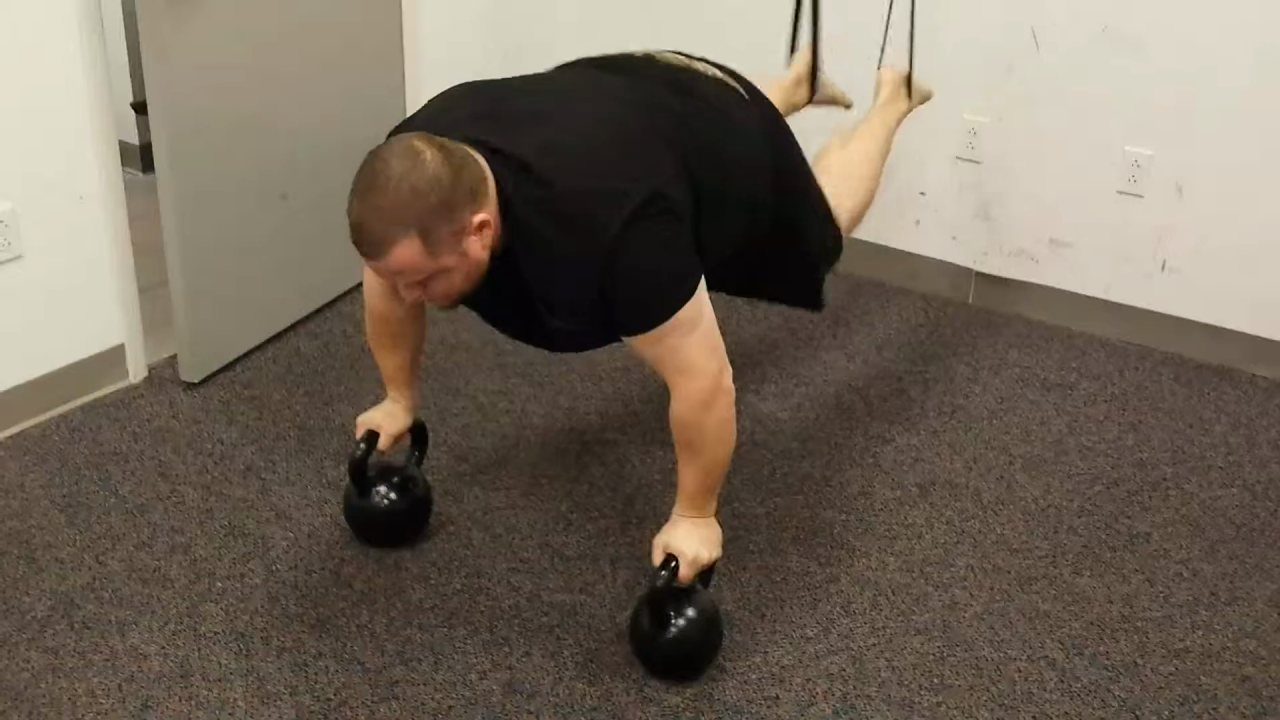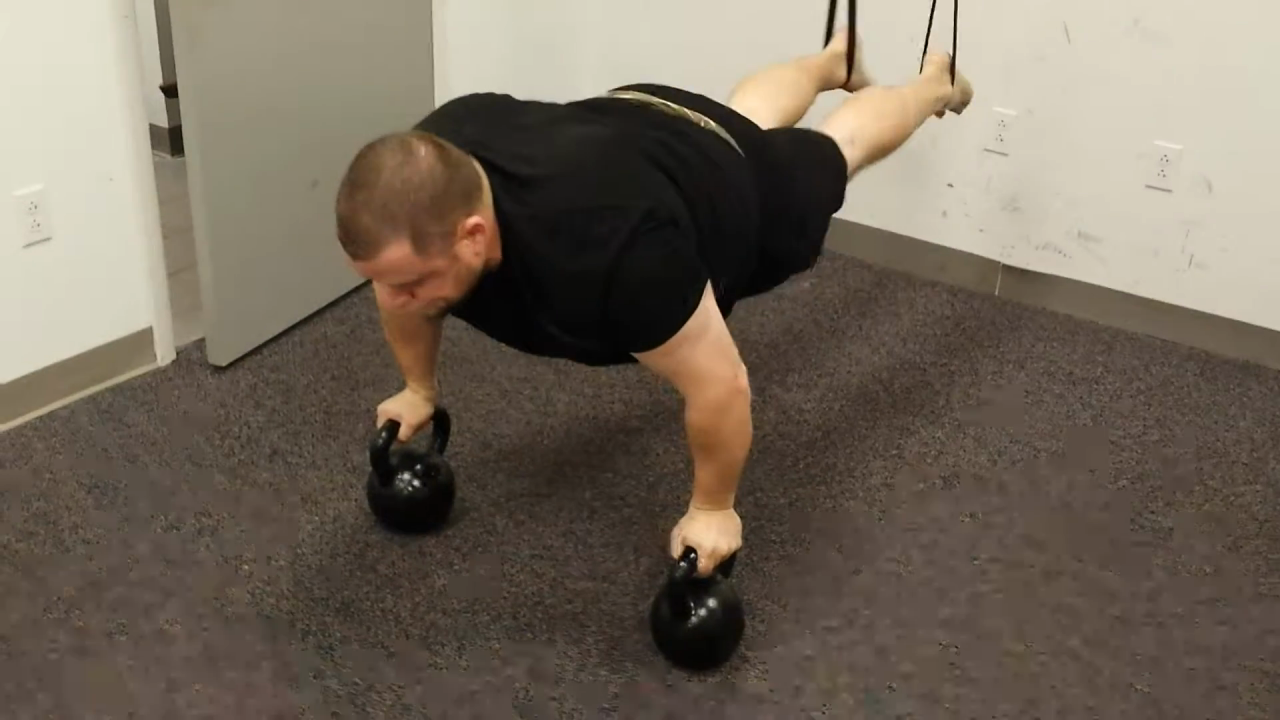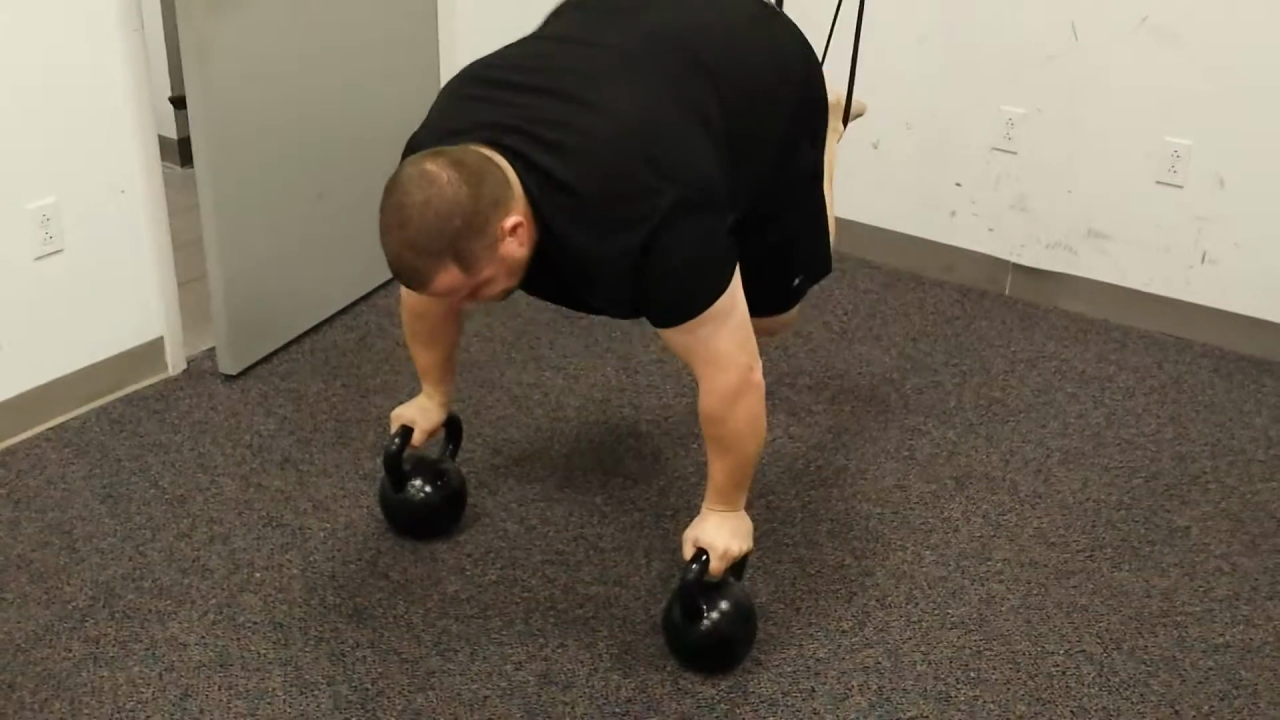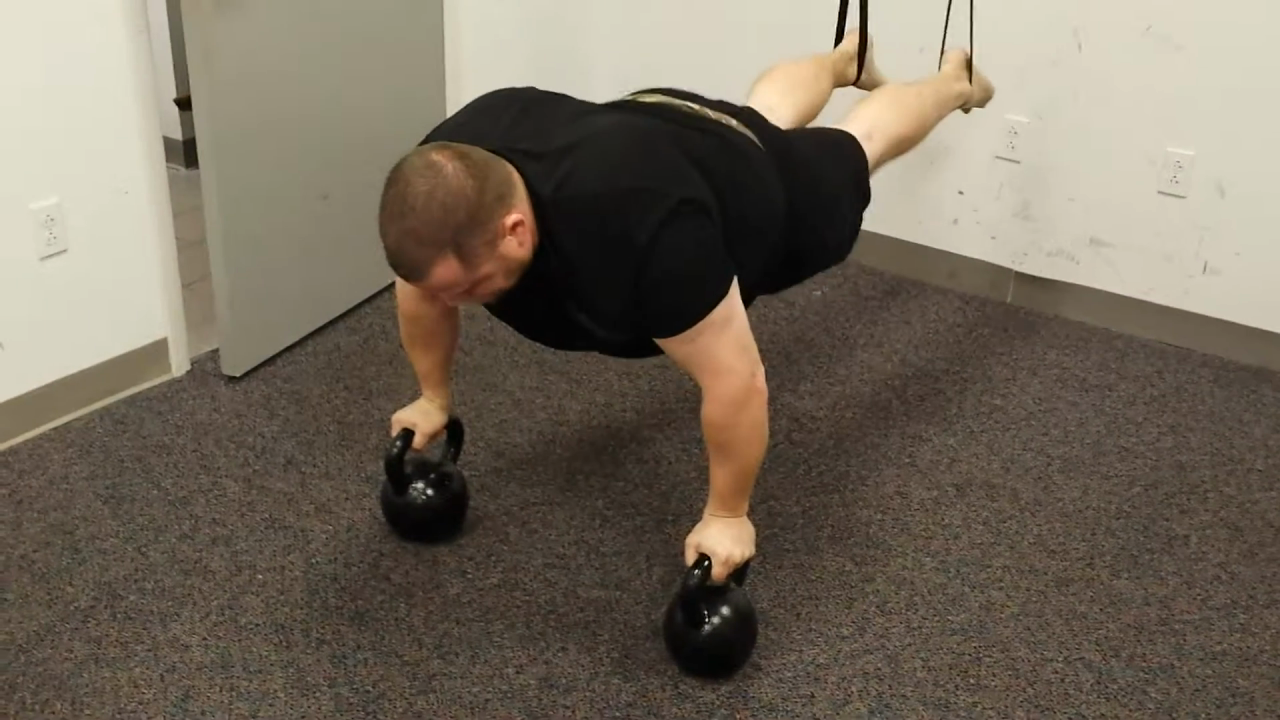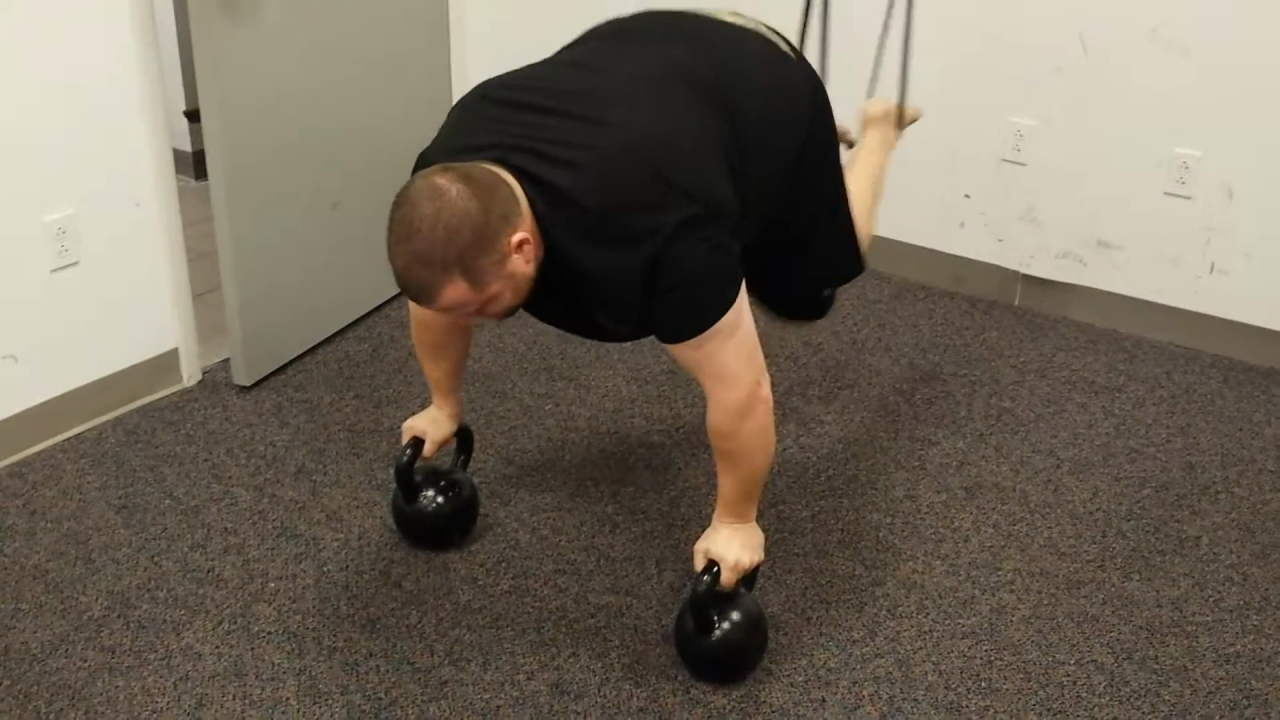
dt=1s
person 1, frame 1
left shoulder: (604, 231)
right shoulder: (417, 164)
left elbow: (704, 382)
right elbow: (386, 285)
left wrist: (695, 517)
right wrist: (398, 400)
left hip: (736, 149)
right hip: (633, 105)
left knee: (817, 241)
left ankle: (892, 100)
right ankle: (794, 85)
person 1, frame 2
left shoulder: (604, 248)
right shoulder: (422, 184)
left elbow: (720, 386)
right elbow: (402, 287)
left wrist: (713, 509)
right wrist: (419, 390)
left hip: (733, 187)
left knee: (833, 148)
right knee: (754, 117)
left ankle: (932, 85)
right ankle: (831, 62)
person 1, frame 3
left shoulder: (637, 219)
right shoulder: (440, 158)
left elbow: (734, 374)
right elbow: (426, 281)
left wrist: (725, 511)
right wrist: (433, 395)
left knee: (769, 311)
left ankle: (826, 120)
person 1, frame 4
left shoulder: (639, 231)
right shoulder: (449, 174)
left elbow: (737, 382)
right elbow: (422, 289)
left wrist: (726, 517)
right wrist: (433, 398)
left hip: (759, 188)
left knee: (861, 139)
right knee: (768, 112)
left ankle: (953, 83)
right ankle: (845, 58)
person 1, frame 5
left shoulder: (644, 232)
right shoulder: (448, 176)
left elbow: (741, 388)
right elbow: (437, 291)
left wrist: (736, 522)
right wrist: (444, 407)
left hip: (768, 93)
left knee: (801, 301)
left ankle: (877, 130)
